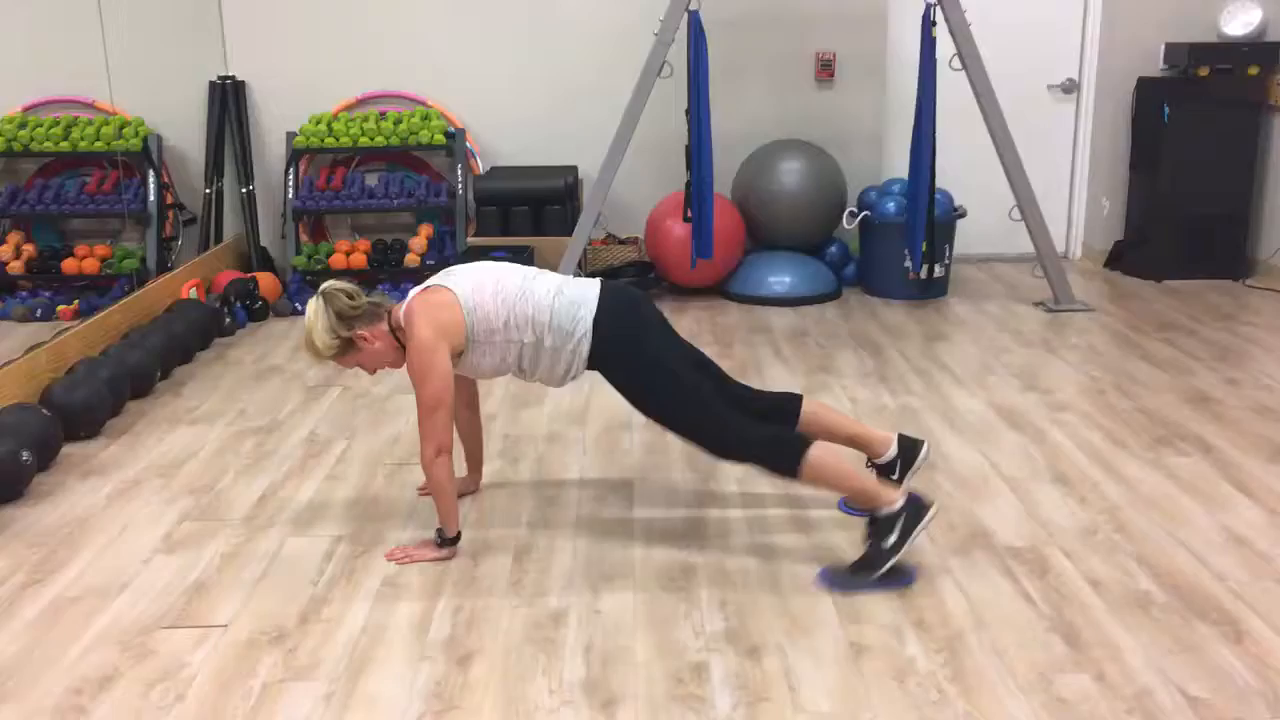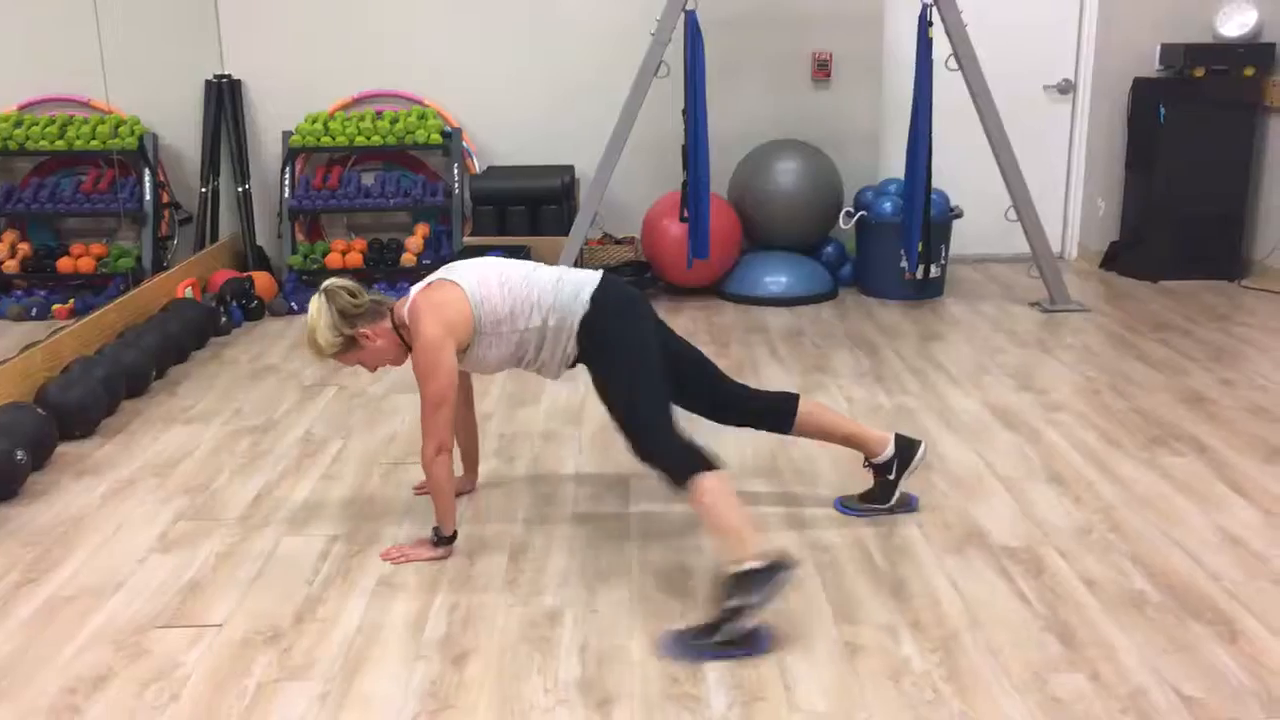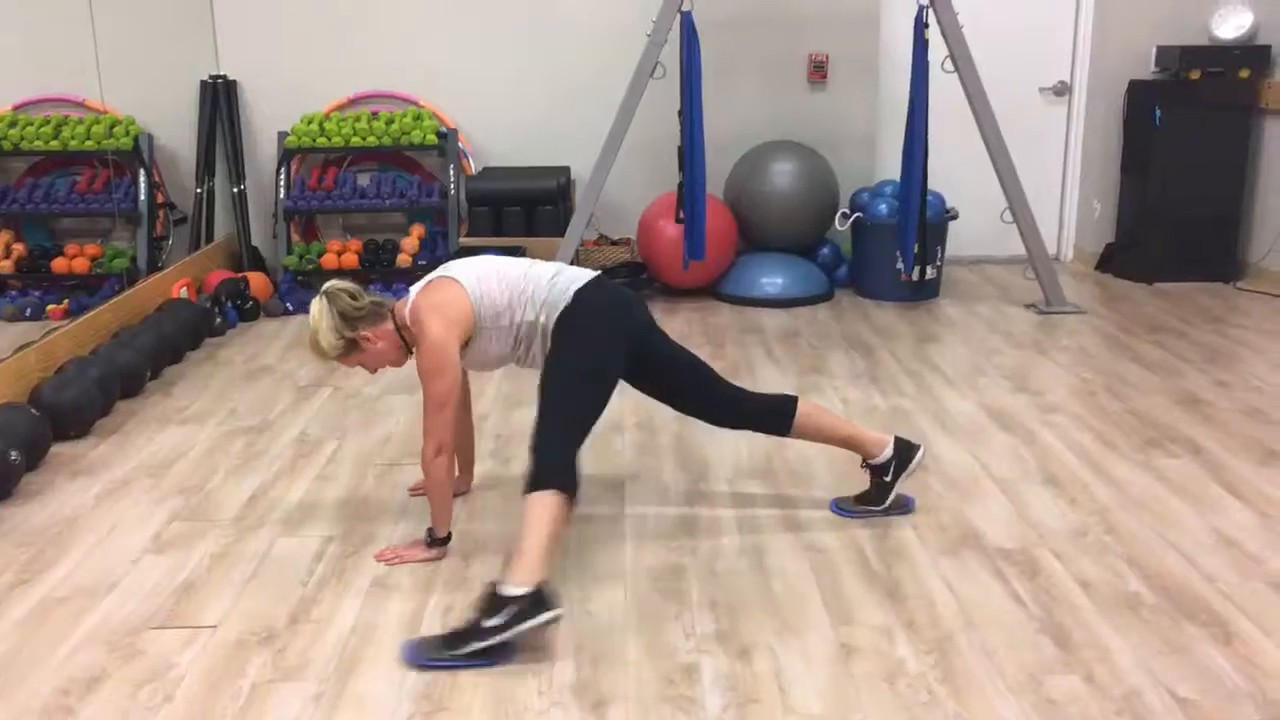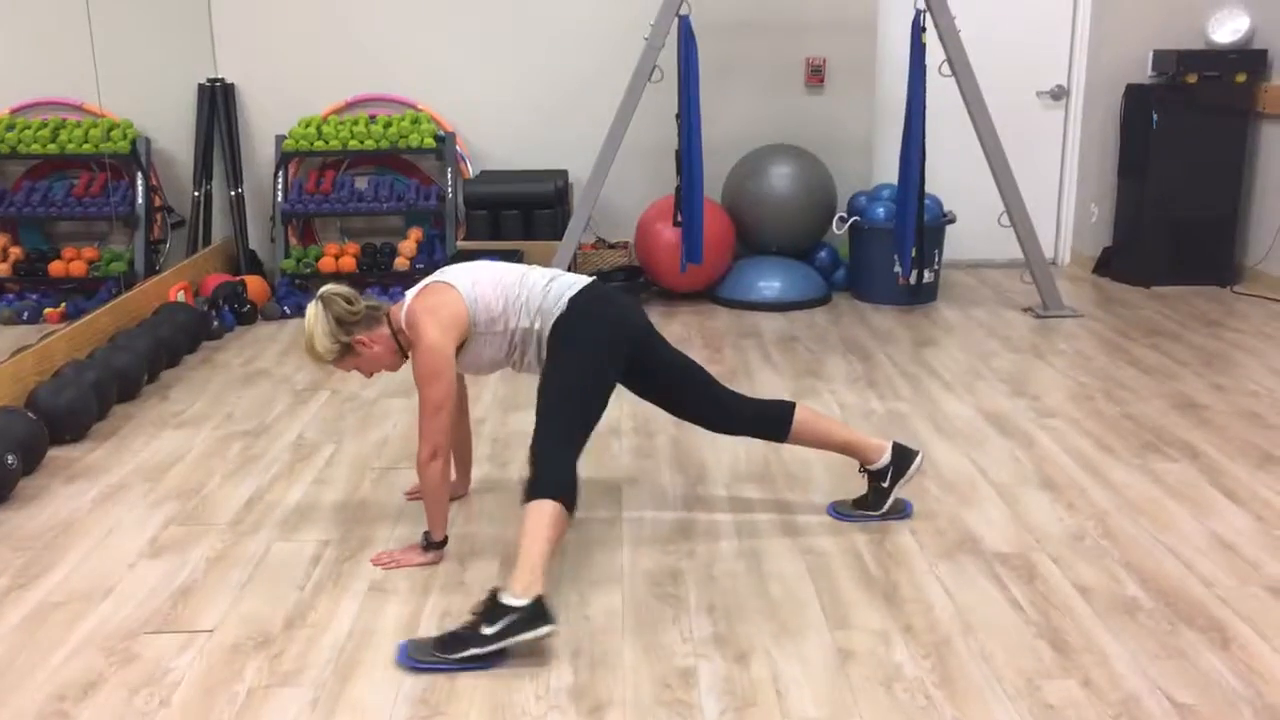
dt=0.2s
person 1, frame 1
left shoulder: (420, 330)
right shoulder: (430, 310)
left elbow: (434, 447)
right elbow: (464, 399)
left wrist: (444, 539)
right wrist: (472, 476)
left hip: (609, 329)
right hip: (610, 316)
left knee: (724, 430)
right knee: (738, 403)
left ankle: (892, 503)
right ankle: (889, 450)
person 1, frame 2
left shoulder: (427, 325)
right shoulder: (426, 309)
left elbow: (436, 443)
right elbow: (461, 403)
left wrist: (442, 536)
right wrist: (468, 476)
left hip: (602, 317)
right hip: (608, 313)
left knee: (657, 443)
right knee: (734, 404)
left ankle: (752, 565)
right ankle: (887, 449)
person 1, frame 3
left shoulder: (432, 324)
right shoulder: (421, 310)
left elbow: (436, 441)
right elbow: (459, 401)
left wrist: (437, 537)
right wrist: (462, 478)
left hip: (589, 313)
right hip: (603, 311)
left knee: (551, 448)
right knee: (728, 405)
left ankle: (520, 592)
right ankle: (884, 451)
person 1, frame 4
left shoulder: (426, 328)
right shoulder: (418, 313)
left elbow: (431, 446)
right elbow: (456, 409)
left wrist: (432, 542)
right wrist: (460, 481)
left hip: (584, 321)
right hip: (600, 315)
left knee: (552, 459)
right knee: (726, 411)
left ankle: (519, 604)
right ankle: (883, 455)
